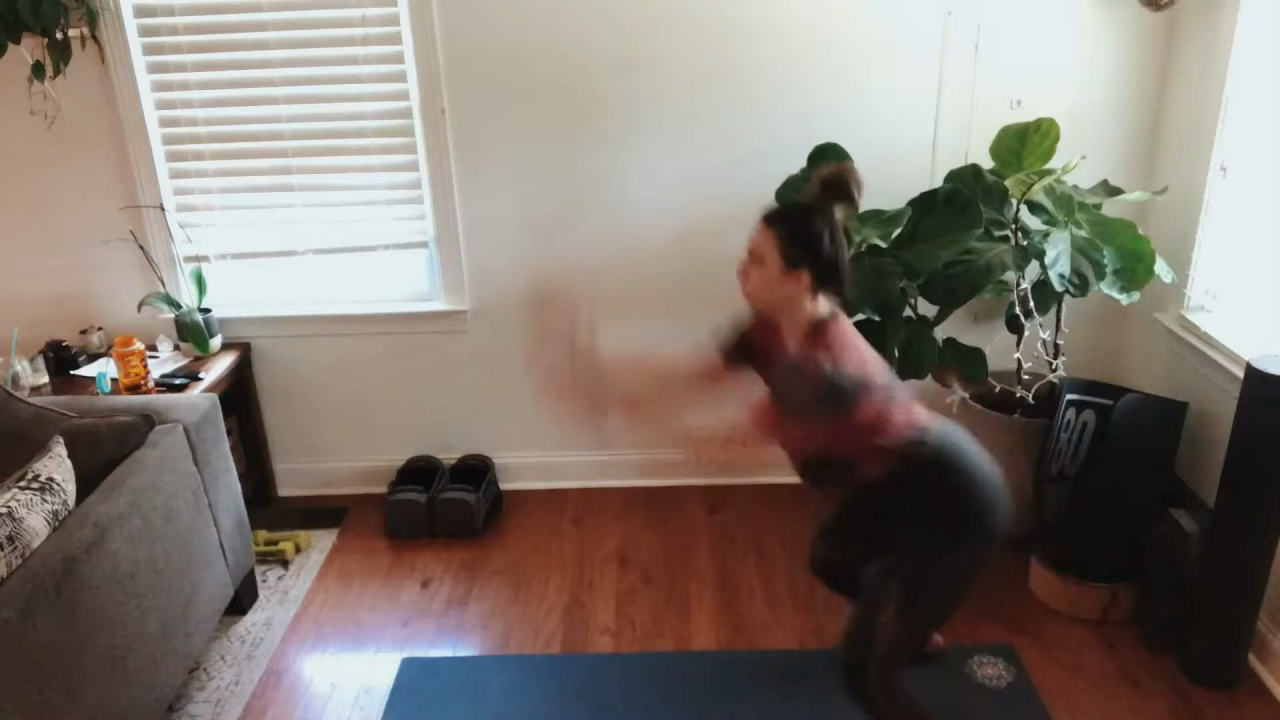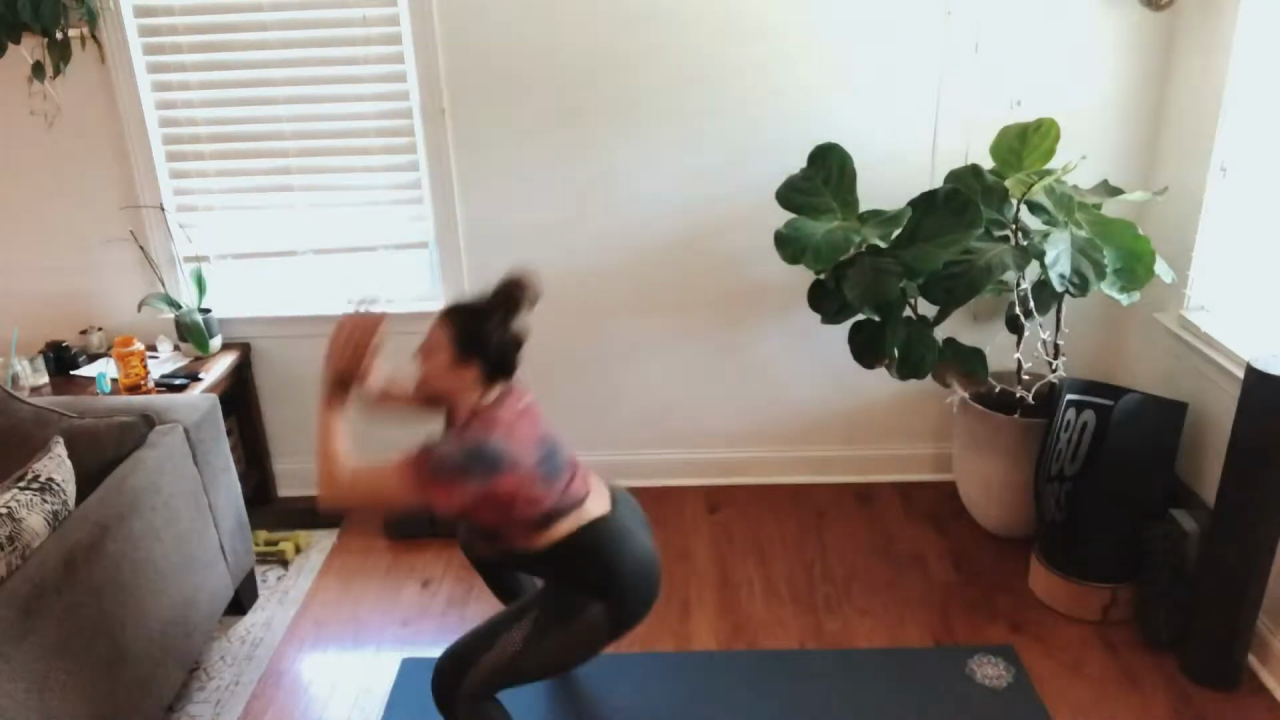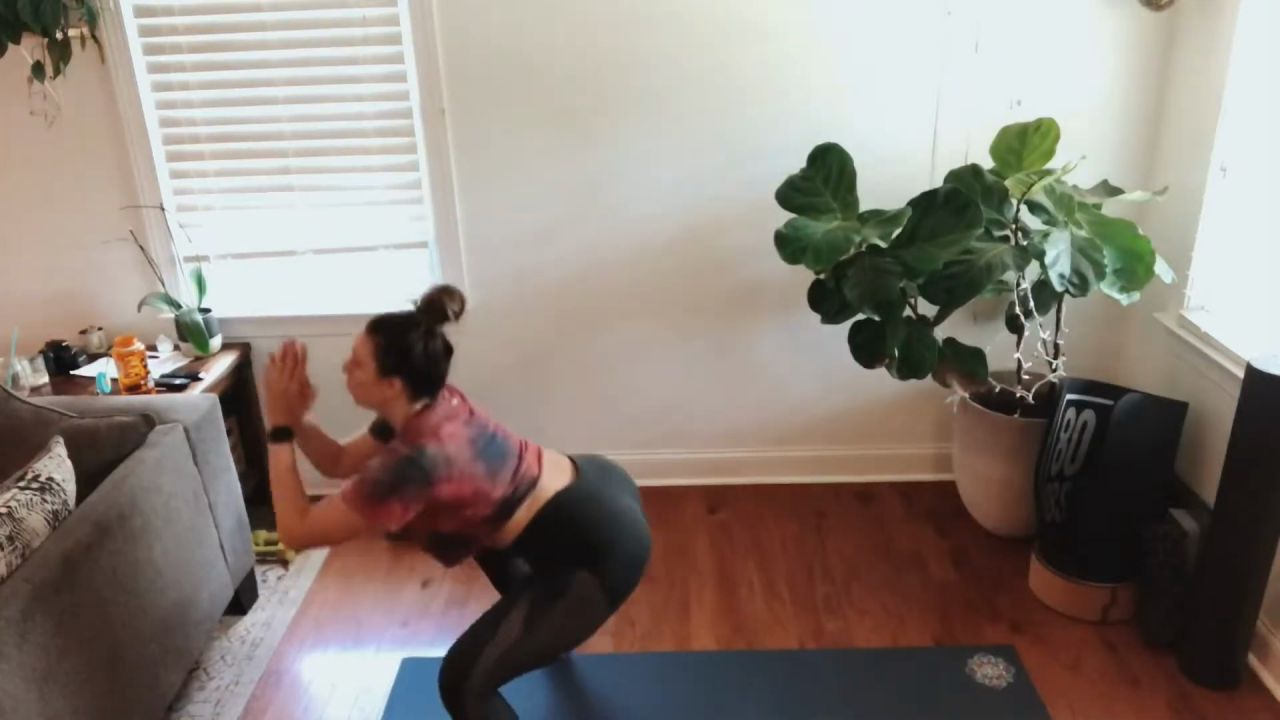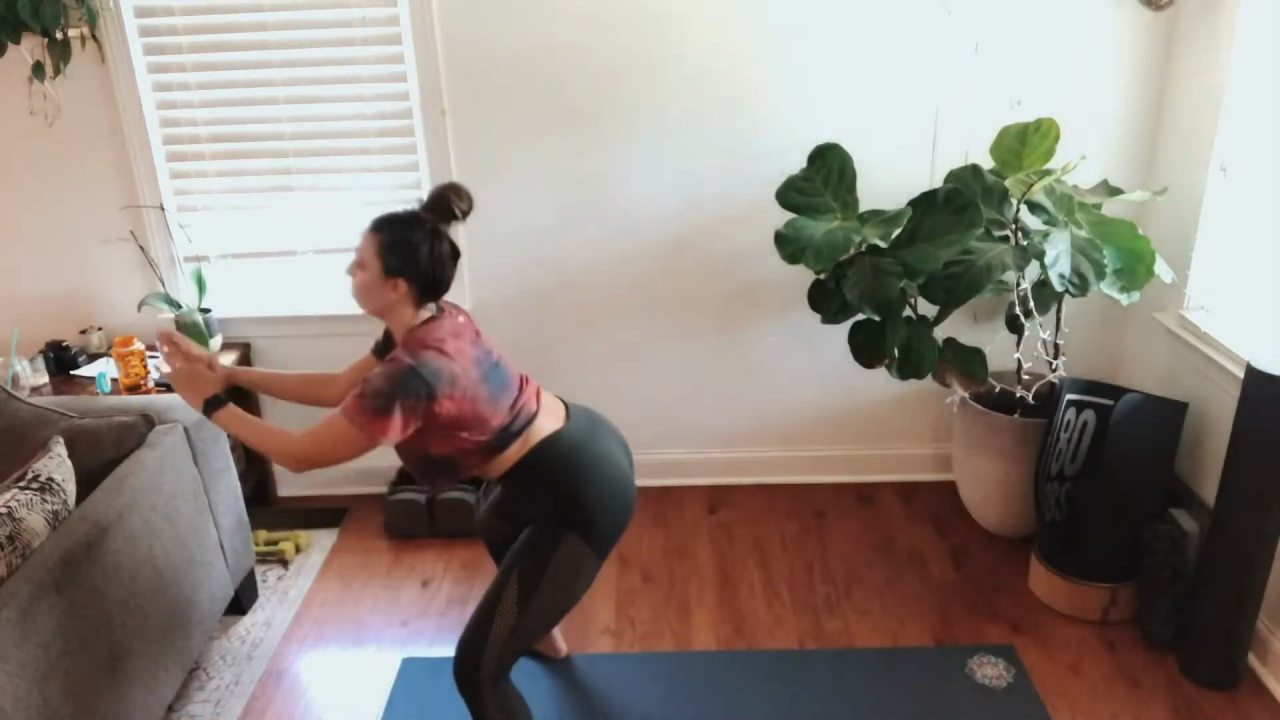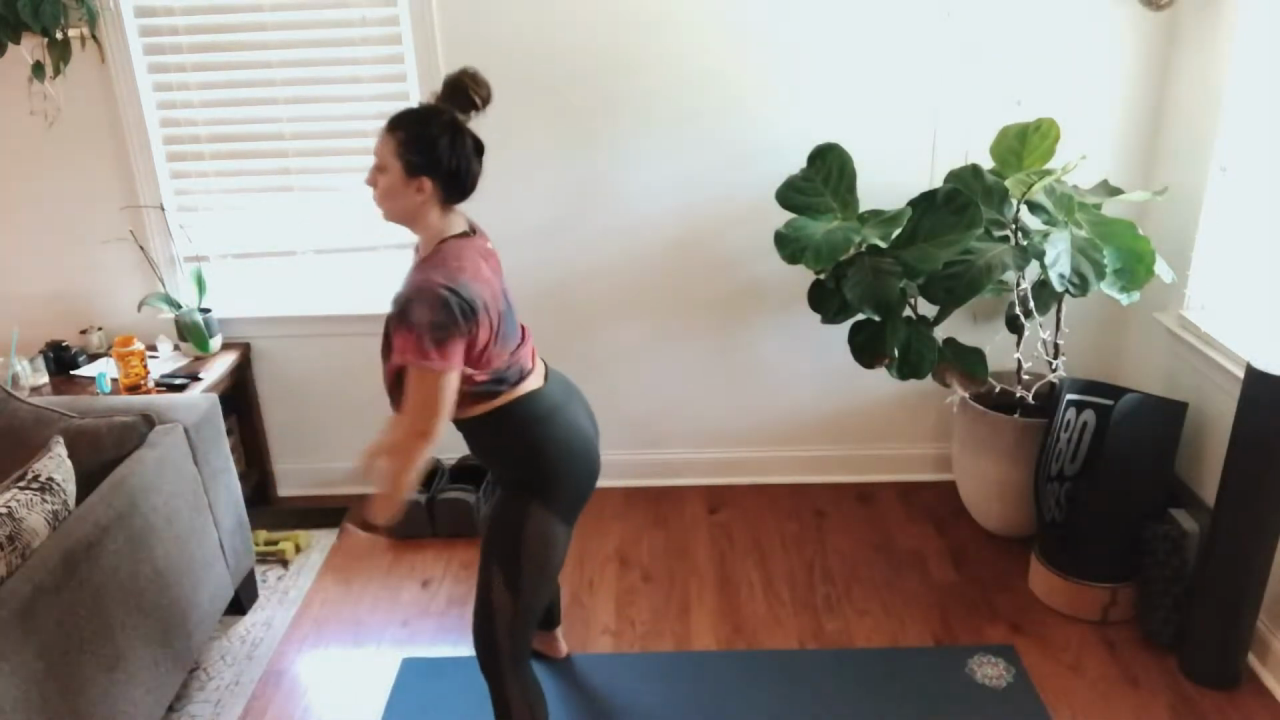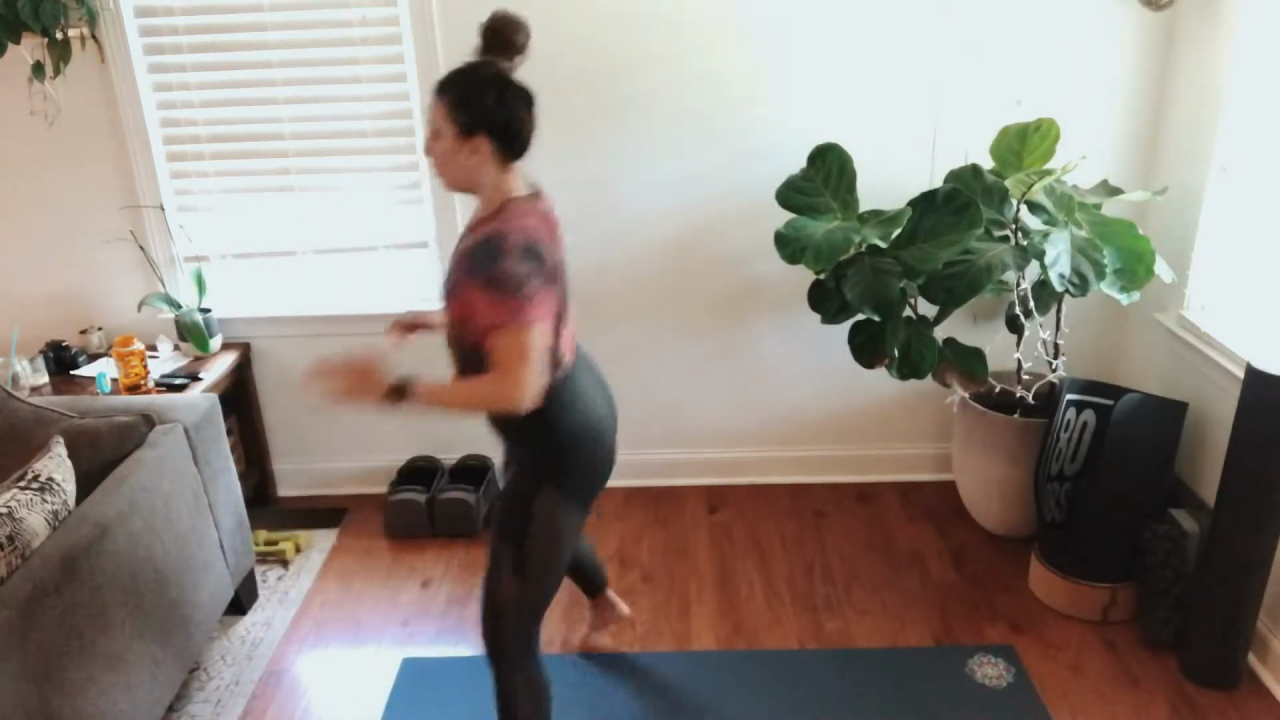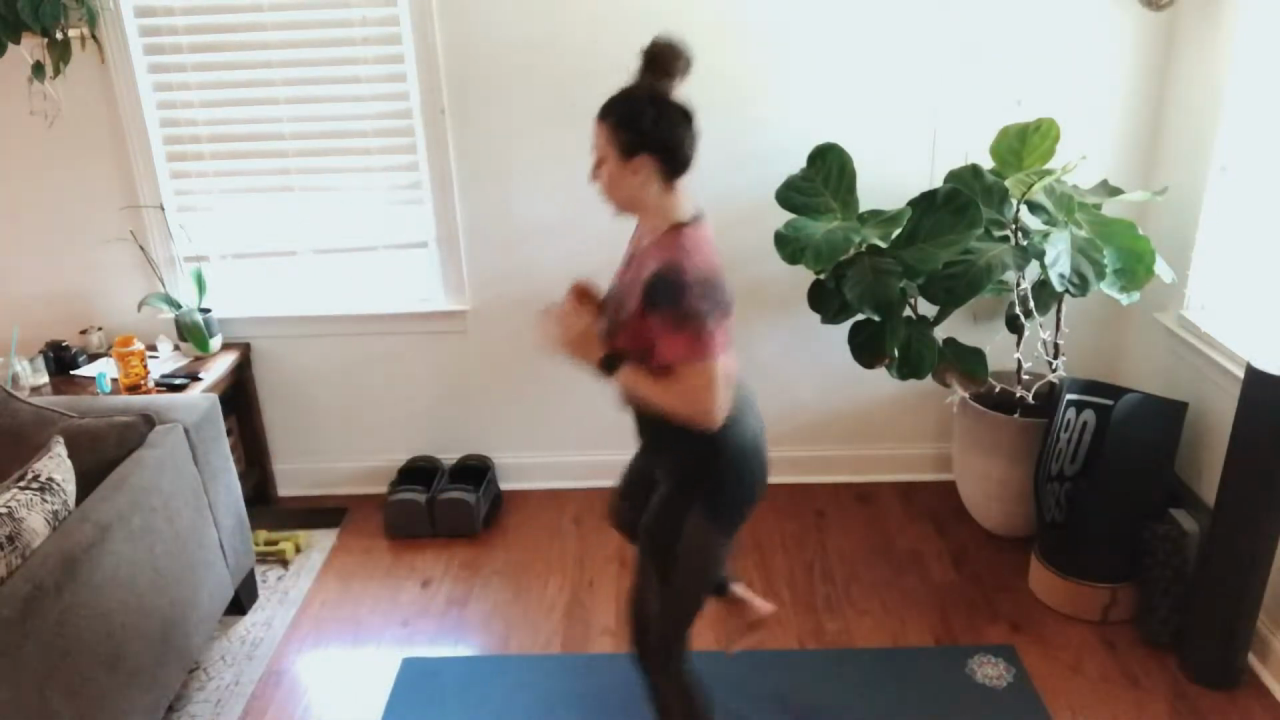
dt=0.7s
person 1, frame 1
left shoulder: (823, 370)
right shoulder: (778, 332)
left elbow: (726, 449)
right elbow: (685, 379)
left wrist: (611, 402)
right wrist: (601, 378)
left hip: (955, 506)
right hip: (902, 482)
left knee: (864, 673)
right knee: (830, 560)
right ankle: (911, 631)
person 1, frame 2
left shoulder: (470, 453)
right shoulder: (494, 397)
left elbow: (337, 489)
right elbow: (403, 393)
left wrist: (335, 391)
right wrist: (358, 382)
left hip: (611, 578)
right hip: (619, 523)
left knee: (456, 684)
right knee: (480, 543)
right ankle: (539, 641)
person 1, frame 3
left shoulder: (411, 463)
right shoulder: (433, 405)
left elbow: (297, 531)
right elbow: (340, 461)
left wrist: (280, 430)
right wrist: (298, 416)
left hip: (602, 546)
right hip: (601, 486)
left knee: (462, 682)
right knee: (488, 538)
right ankle: (548, 633)
person 1, frame 4
left shoulder: (411, 374)
right shoulder: (433, 322)
left elbow: (300, 453)
right elbow: (340, 387)
left wrist: (212, 404)
right wrist: (230, 373)
left hip: (585, 496)
right hip: (588, 447)
left knee: (477, 668)
right knee: (497, 528)
right ankle: (542, 632)
person 1, frame 5
left shoulder: (434, 292)
right shoulder: (460, 240)
left elbow: (423, 428)
left wrist: (373, 522)
right wrist: (387, 442)
left hip: (542, 455)
right hip: (555, 419)
left knee: (498, 649)
right knee: (532, 553)
right ankle: (548, 635)
person 1, frame 6
left shoulder: (503, 246)
right shoulder: (527, 207)
left elbow: (518, 391)
left wrist: (394, 388)
right wrist: (442, 320)
left hip: (555, 439)
right hip: (578, 408)
left knee: (508, 637)
right knee: (527, 514)
right ankle: (606, 602)
person 1, frame 7
left shoulder: (680, 272)
right shoulder: (659, 231)
left elbow: (709, 404)
left wrist: (602, 361)
right wrist: (598, 314)
left hip: (711, 464)
right hip: (673, 449)
left knee: (654, 643)
right knee: (628, 513)
right ankle: (736, 598)
